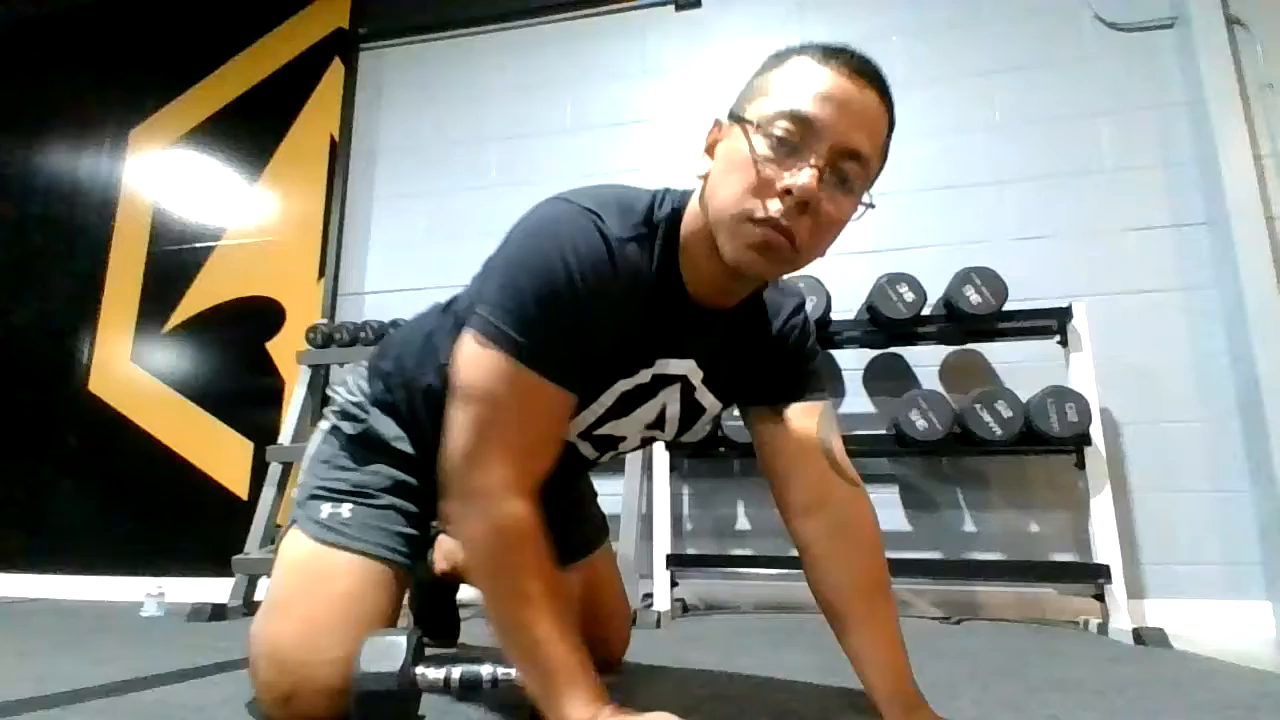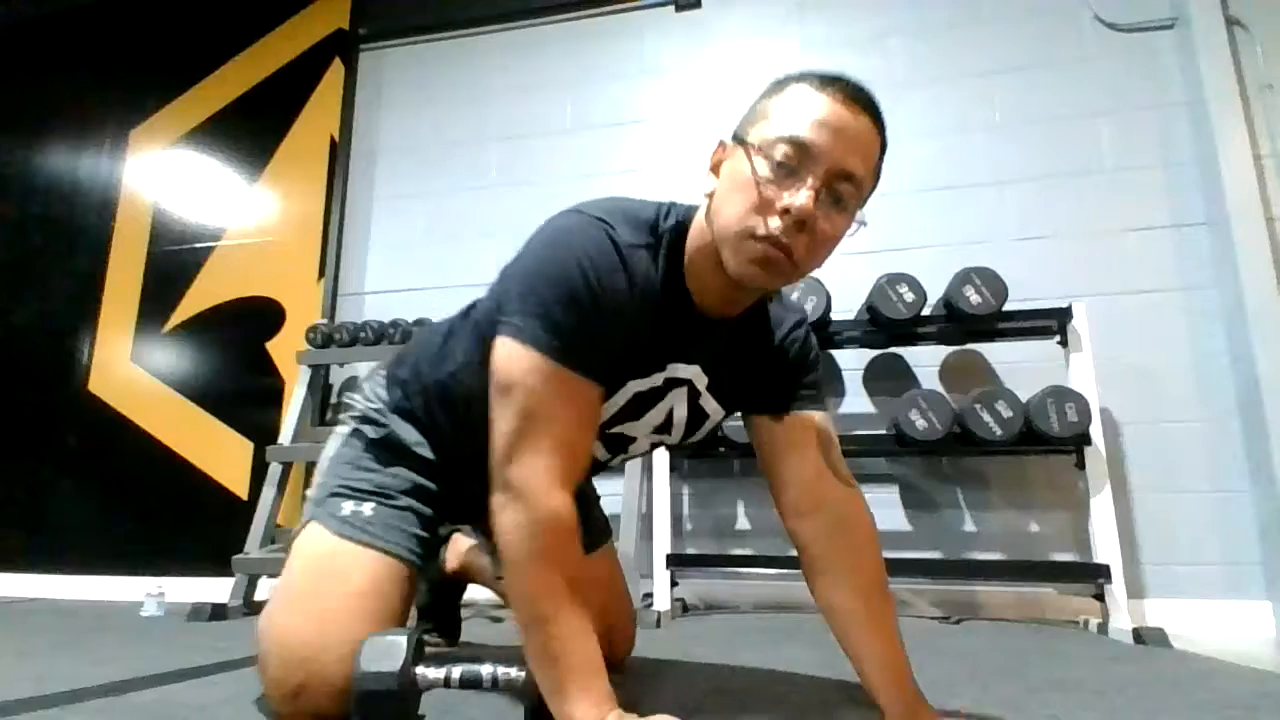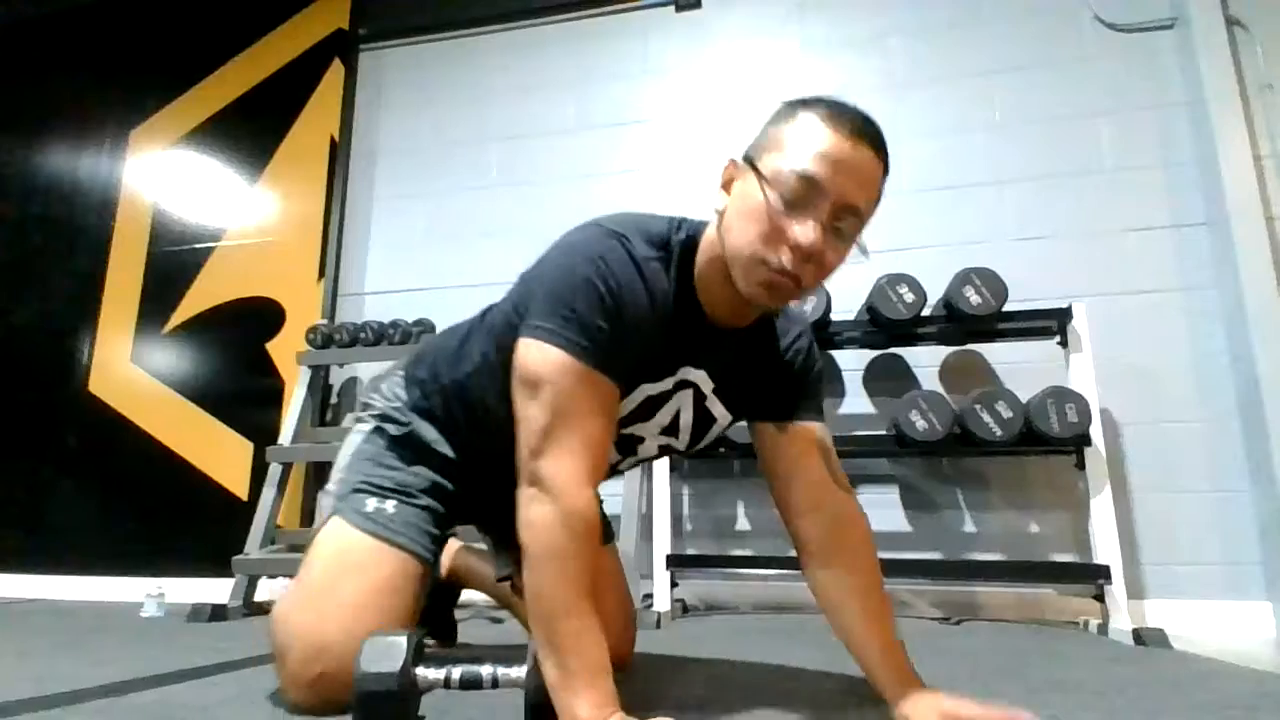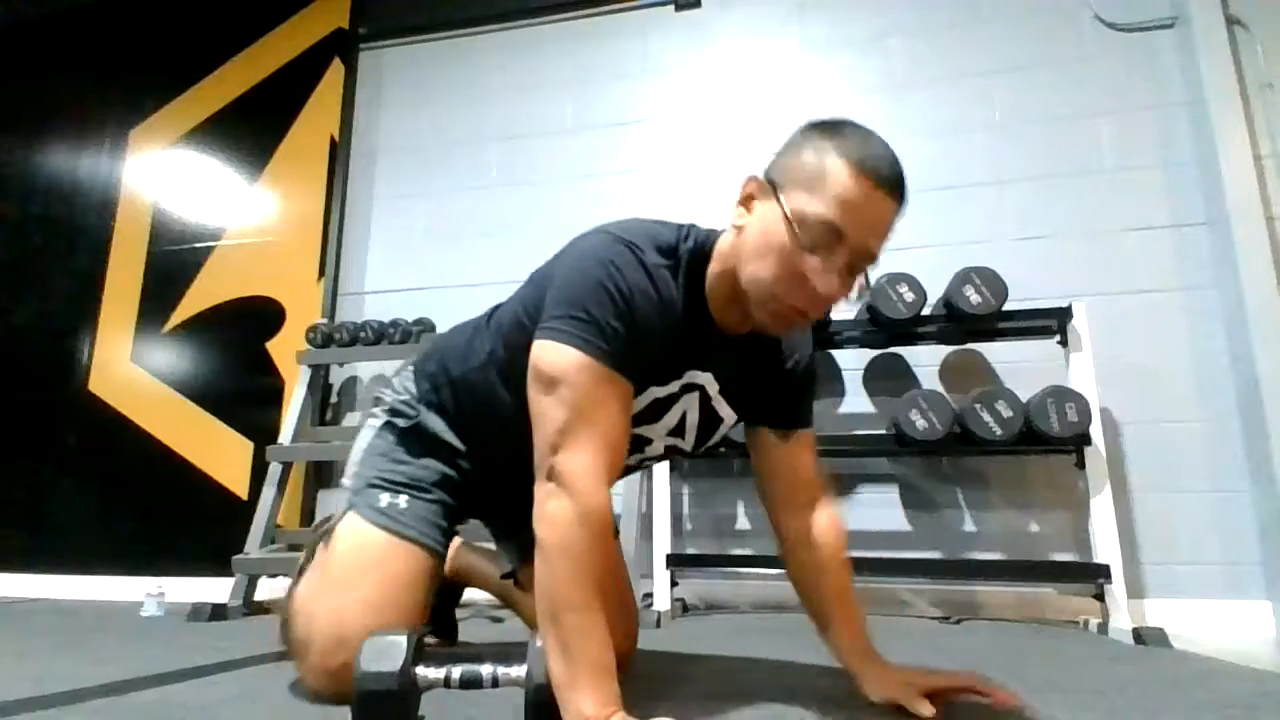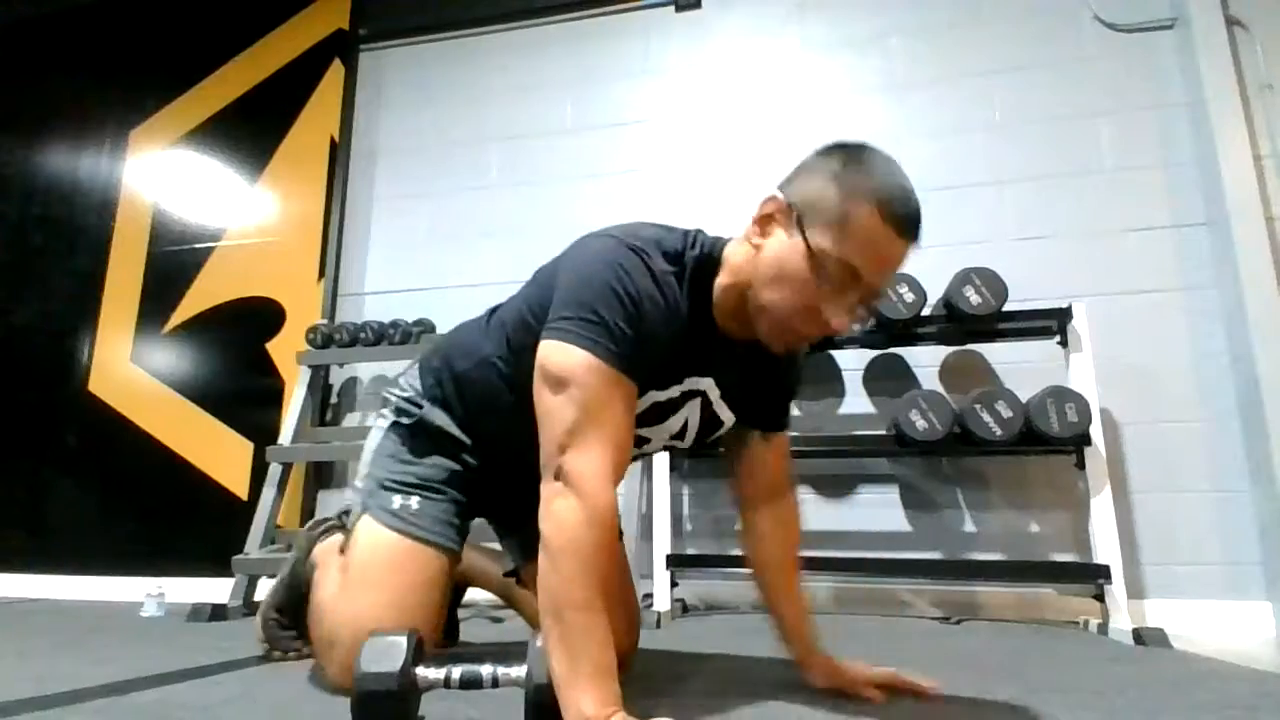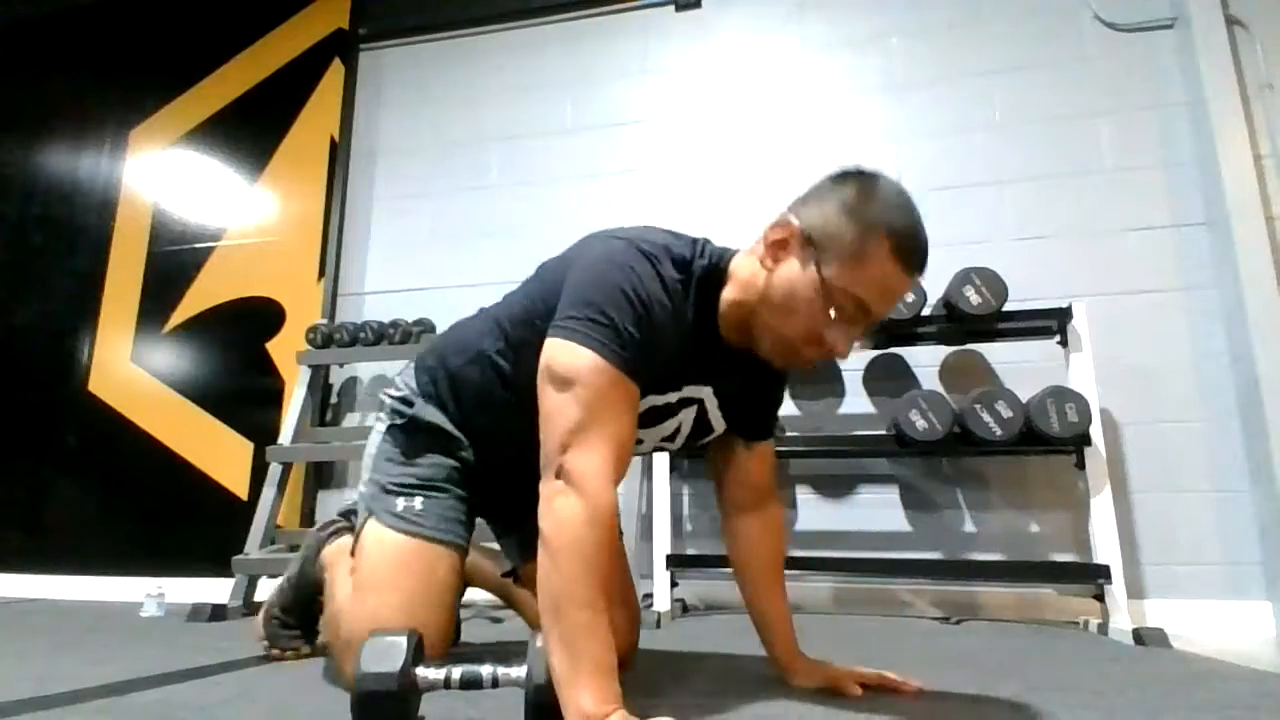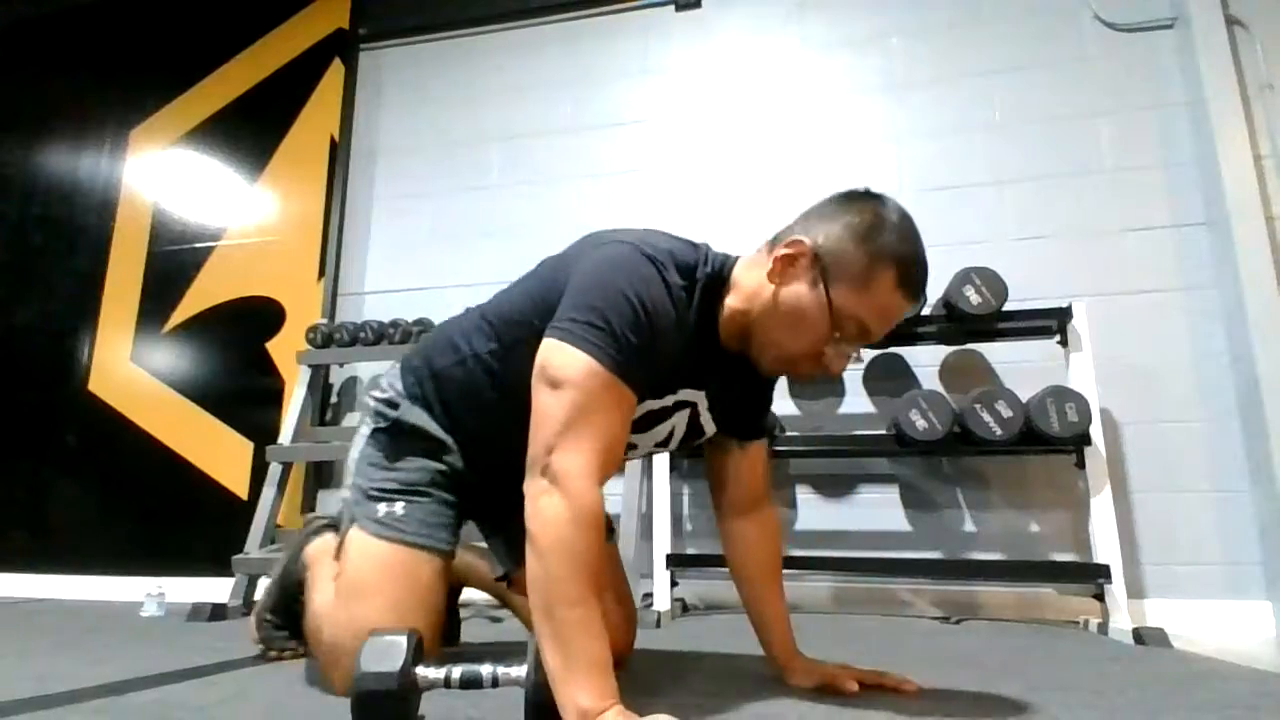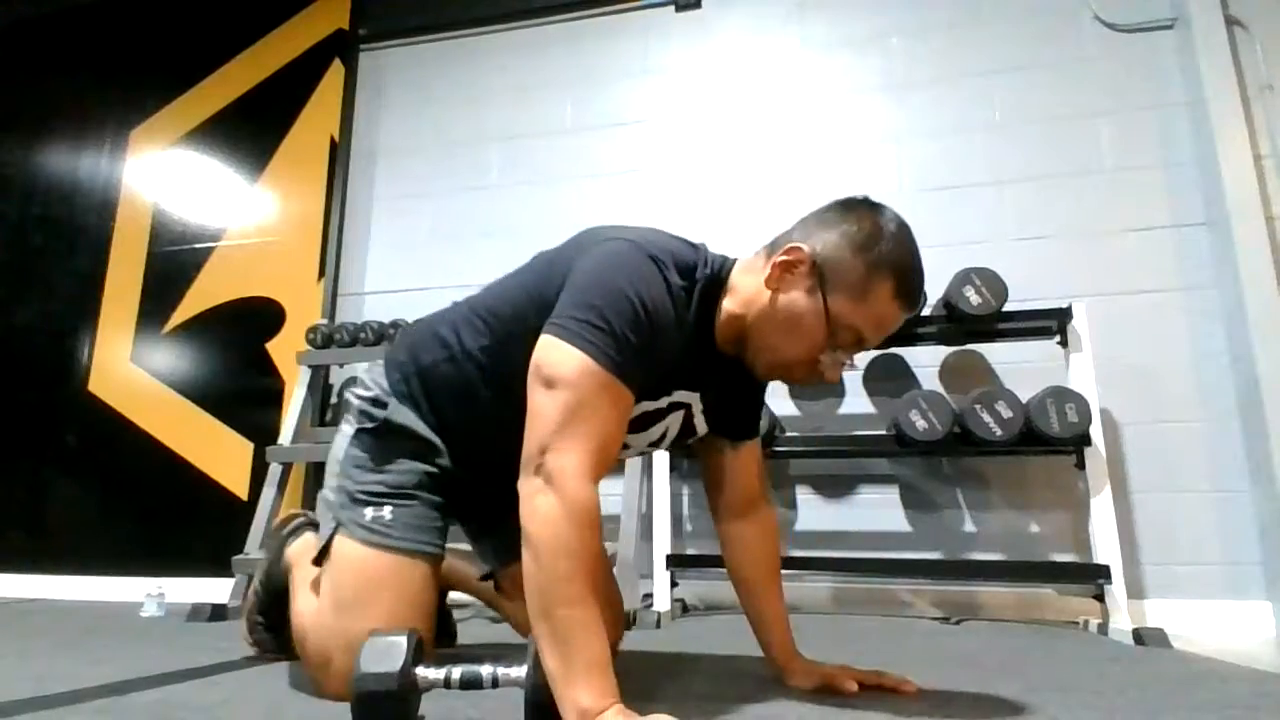
dt=0.1s
person 1, frame 1
left shoulder: (780, 331)
right shoulder: (576, 246)
left elbow: (824, 503)
right elbow: (484, 498)
left hip: (540, 465)
right hip: (393, 432)
left knee: (602, 649)
left ankle: (444, 560)
right ankle: (406, 560)
person 1, frame 2
left shoulder: (782, 344)
right shoulder: (592, 256)
left elbow: (823, 506)
right elbow: (530, 491)
left hip: (552, 467)
right hip: (409, 439)
left knee: (608, 650)
left ankle: (458, 563)
person 1, frame 3
left shoulder: (781, 351)
right shoulder: (607, 266)
left elbow: (821, 509)
right elbow: (552, 489)
left hip: (537, 470)
right hip: (422, 434)
left knee: (608, 647)
left ankle: (459, 568)
right ankle: (371, 562)
person 1, frame 4
left shoulder: (784, 359)
right shoulder: (621, 273)
left elbow: (804, 510)
right elbow: (570, 484)
left hip: (548, 474)
right hip: (434, 432)
left knee: (611, 648)
left ankle: (464, 568)
right ankle: (344, 556)
person 1, frame 5
left shoulder: (772, 354)
right shoulder: (626, 276)
left elbow: (766, 501)
right elbow: (577, 487)
left wrist: (810, 657)
left hip: (533, 464)
right hip: (441, 429)
left knee: (610, 644)
left ankle: (466, 569)
right ankle: (328, 557)
person 1, frame 6
left shoulder: (764, 361)
right shoulder: (635, 279)
left elbow: (751, 507)
right elbow: (578, 484)
left wrist: (792, 659)
left hip: (536, 460)
right hip: (438, 430)
left knee: (611, 646)
left ankle: (465, 571)
right ankle: (337, 556)
person 1, frame 7
left shoulder: (747, 364)
right shoulder: (635, 282)
left elbow: (746, 510)
right elbow: (561, 483)
left wrist: (789, 661)
left hip: (526, 451)
right hip: (423, 425)
left knee: (607, 643)
left ankle: (454, 569)
right ankle: (318, 558)
person 1, frame 8
left shoulder: (740, 363)
right shoulder: (635, 283)
left elbow: (742, 512)
right elbow: (556, 483)
left wrist: (789, 663)
left hip: (514, 451)
right hip: (411, 423)
left knee: (594, 640)
left ankle: (445, 573)
right ankle: (303, 555)
